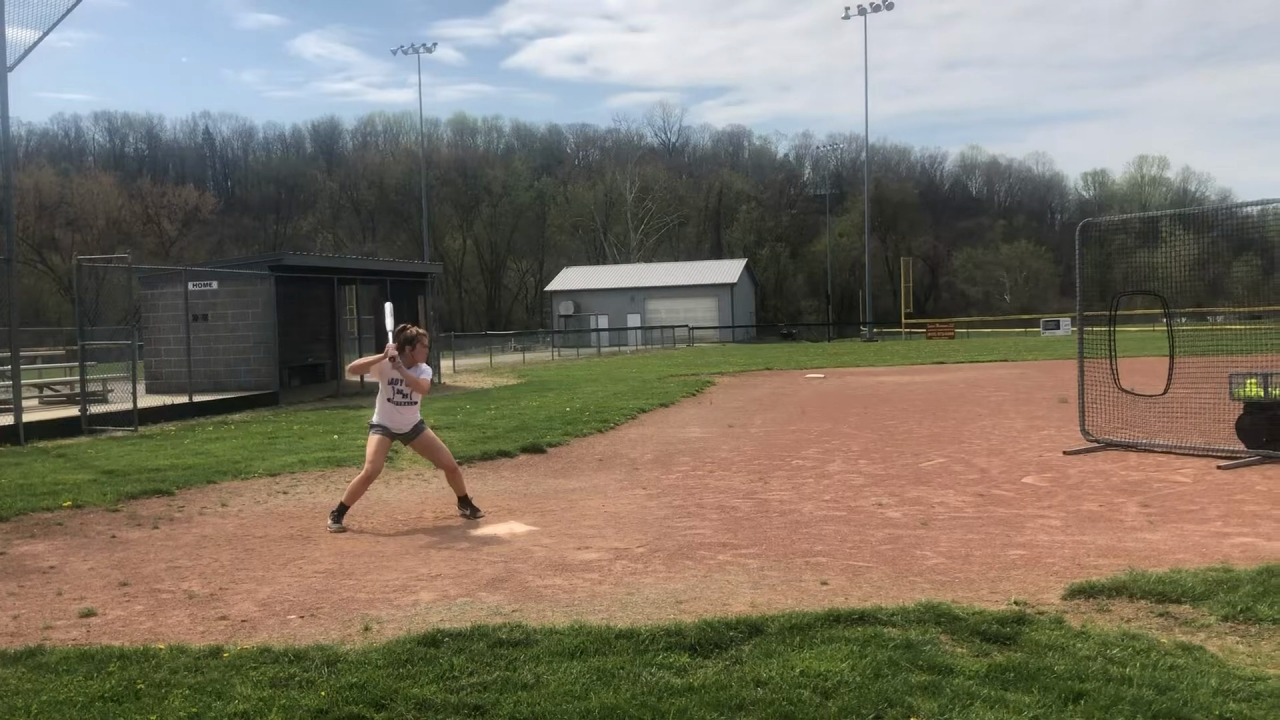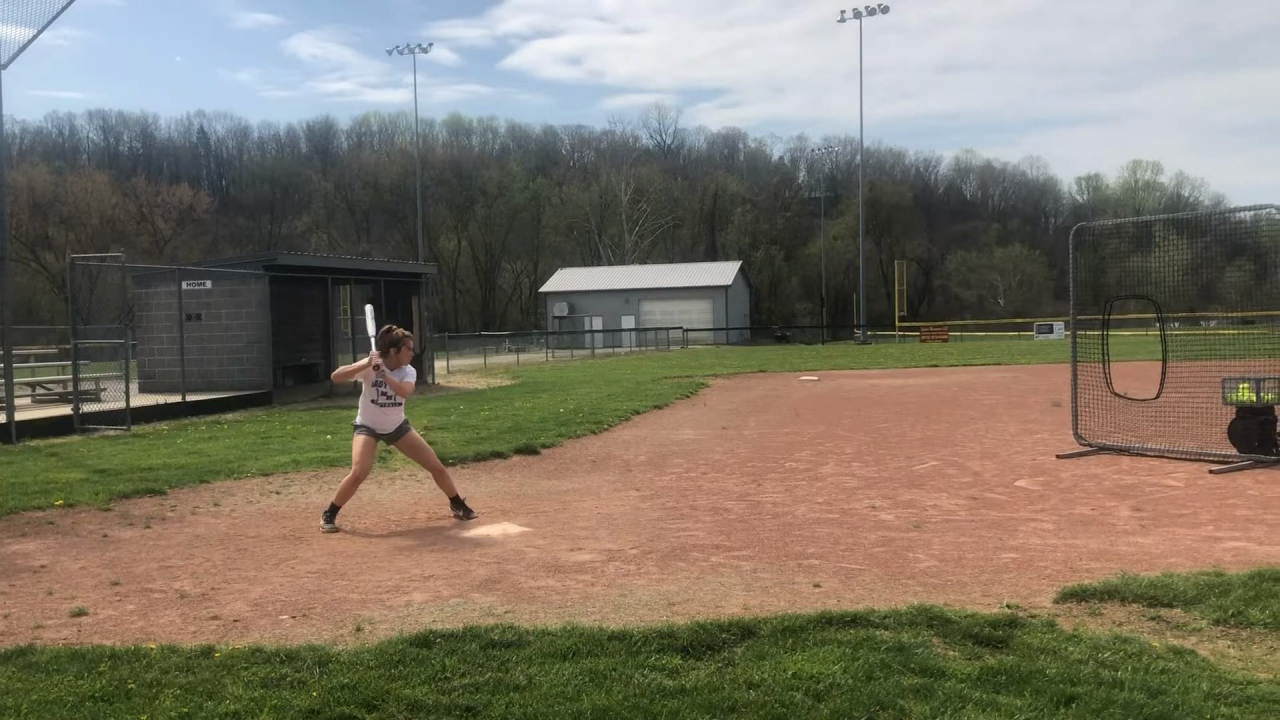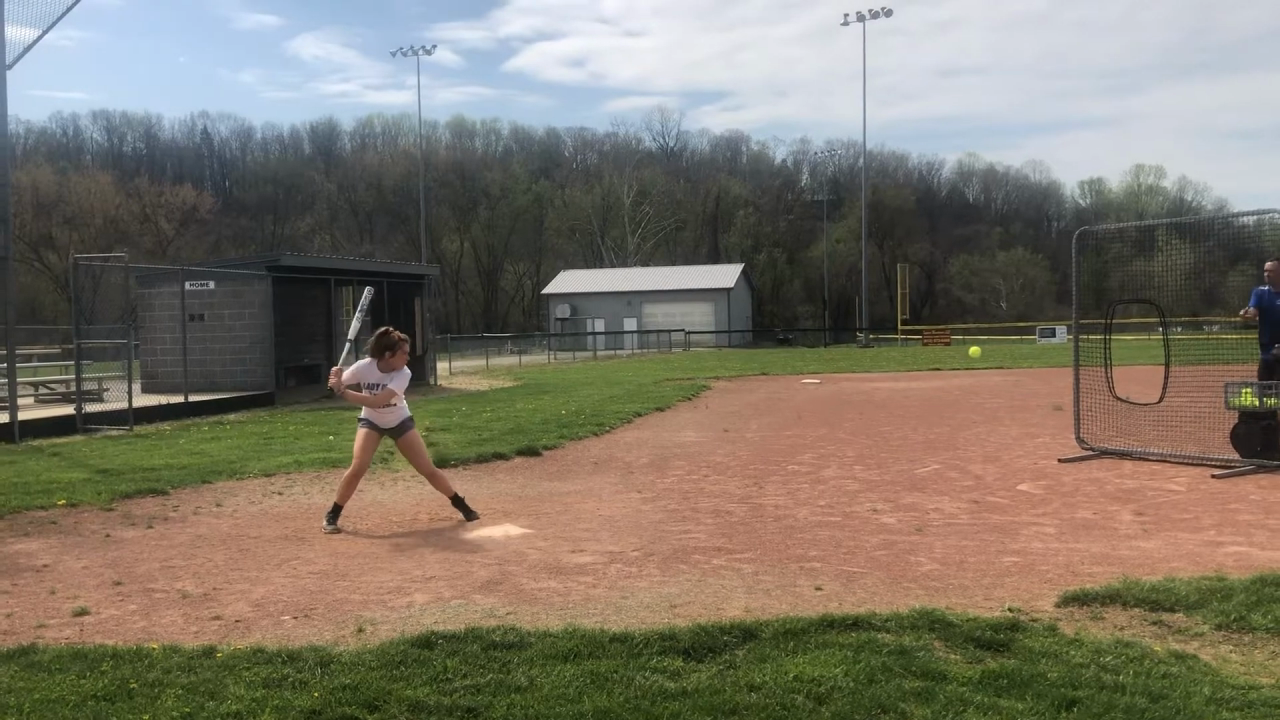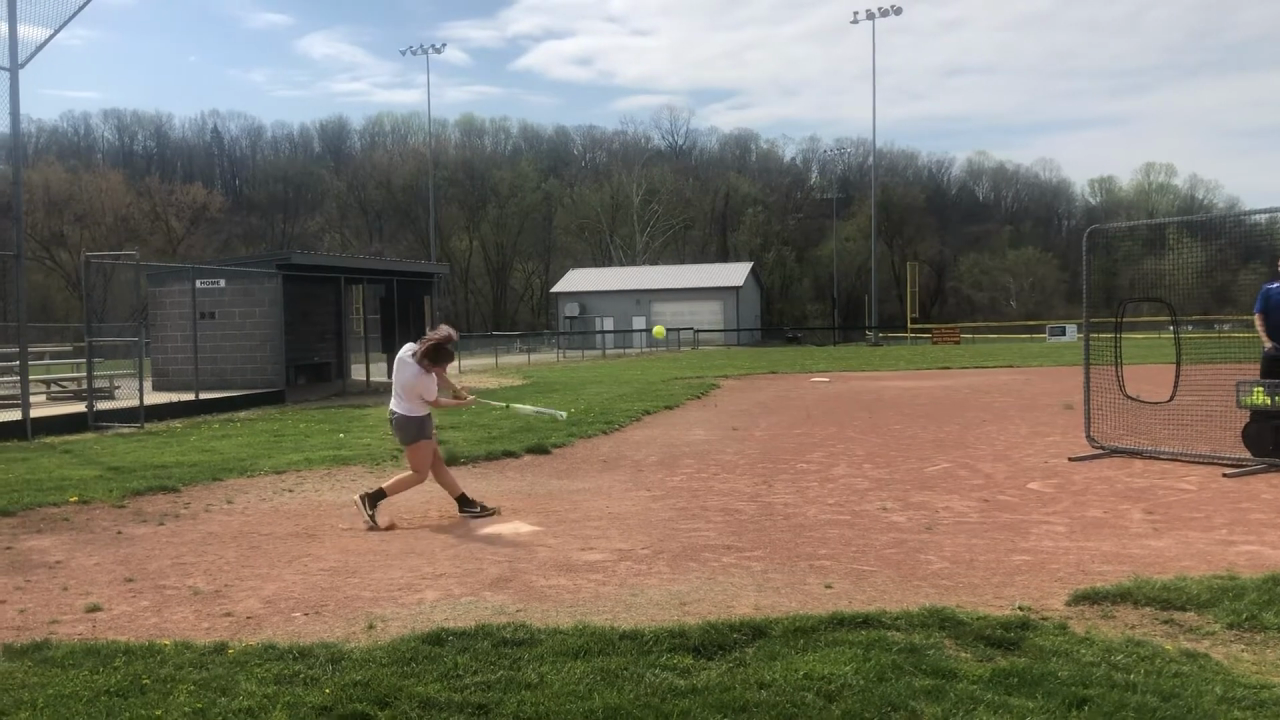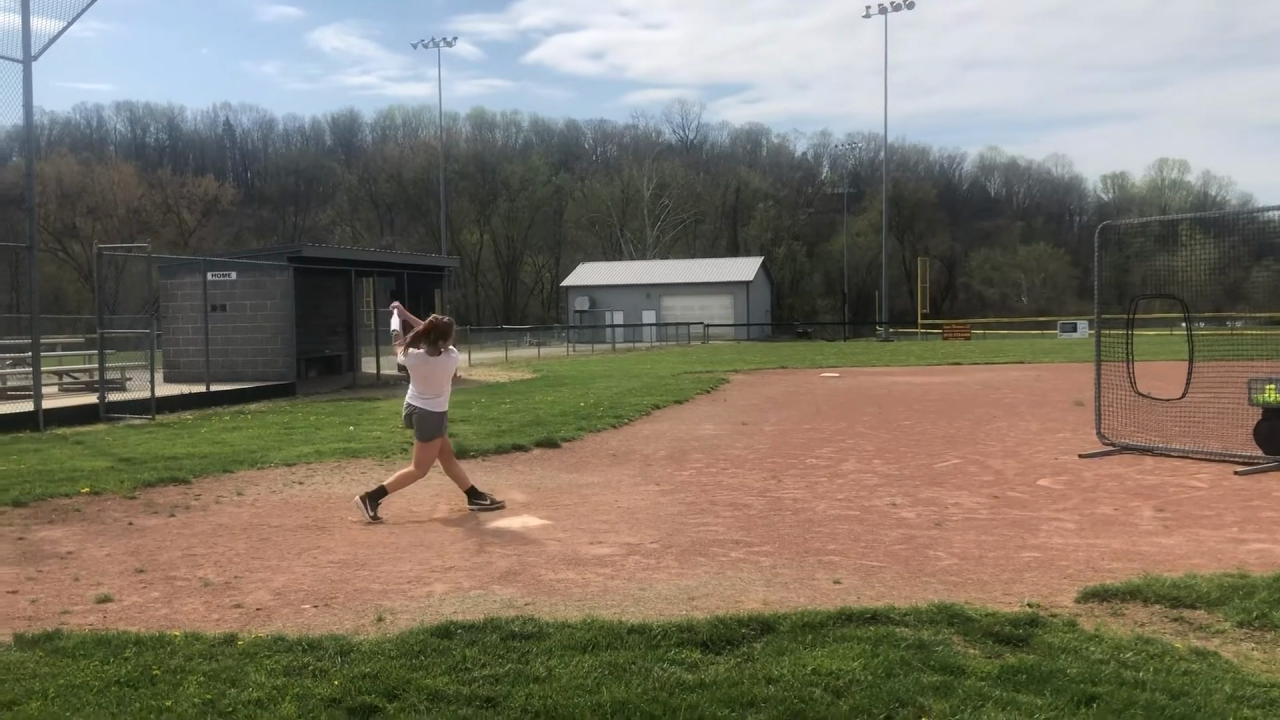
dt=0.4s
person 1, frame 1
left shoulder: (424, 370)
right shoulder: (385, 364)
left elbow: (423, 388)
right elbow: (351, 369)
left wrist: (399, 368)
right wrist: (382, 356)
left hip: (413, 426)
right hip: (383, 425)
left knee: (450, 465)
right knee: (370, 472)
left ankle: (465, 504)
right ankle: (337, 513)
person 1, frame 2
left shoulder: (408, 371)
right shoulder: (369, 365)
left elbow: (405, 392)
right elbow: (335, 376)
left wrist: (382, 373)
right wrist: (367, 365)
left hip: (397, 426)
right hip: (367, 426)
left knee: (436, 466)
right knee: (359, 473)
left ankle: (458, 505)
right ankle: (329, 514)
person 1, frame 3
left shoulder: (403, 374)
right shoulder: (364, 367)
left elbow: (378, 401)
right elbow: (335, 385)
left wrist: (343, 391)
right wrist: (336, 381)
left hip: (400, 422)
right hip: (371, 422)
left knee: (428, 469)
right knee: (358, 468)
left ankle: (460, 503)
right ankle: (333, 514)
person 1, frame 4
left shoulder: (408, 350)
right shoulder: (424, 380)
left elbow: (439, 374)
right elbow: (436, 403)
left wrist: (457, 390)
right wrist: (463, 402)
left hip: (405, 417)
right hip: (410, 421)
left knee: (437, 462)
right knee: (419, 474)
left ankle: (466, 504)
right ankle: (370, 499)
person 1, frame 5
left shoulder: (411, 357)
right shoulder: (451, 357)
left elbow: (400, 347)
right elbow: (436, 339)
left wrist: (400, 317)
right wrist: (407, 315)
left hip: (414, 408)
right hip: (432, 416)
left knee: (447, 455)
right knee: (419, 469)
left ankle: (475, 496)
right ankle: (371, 498)
